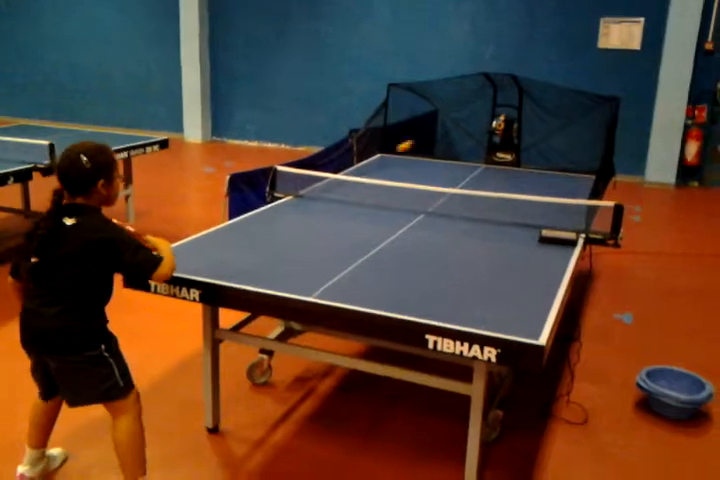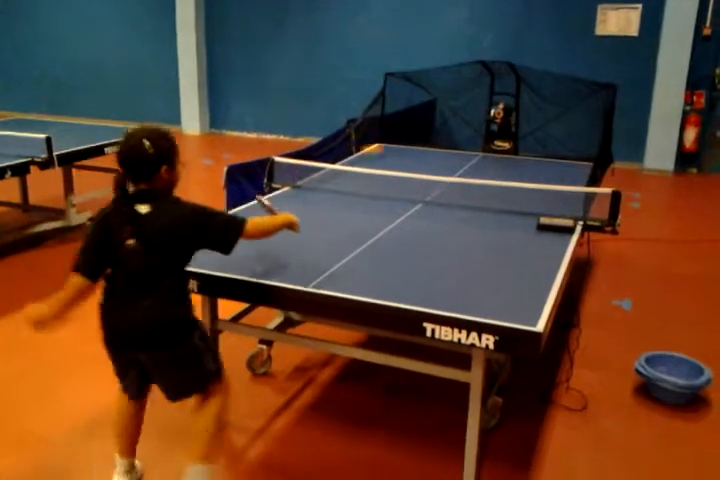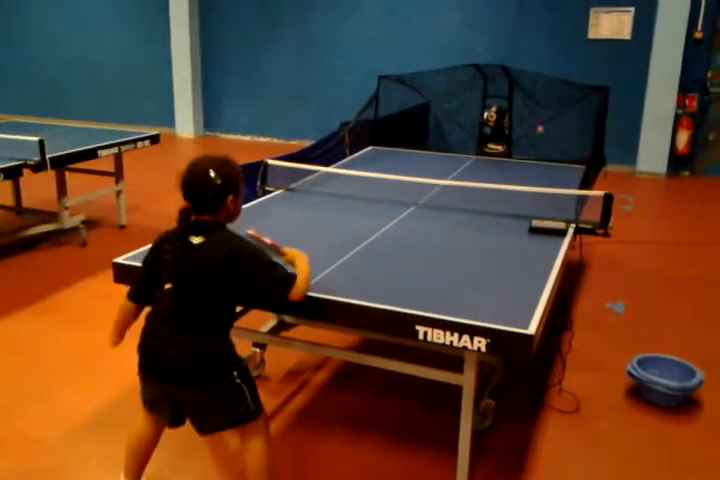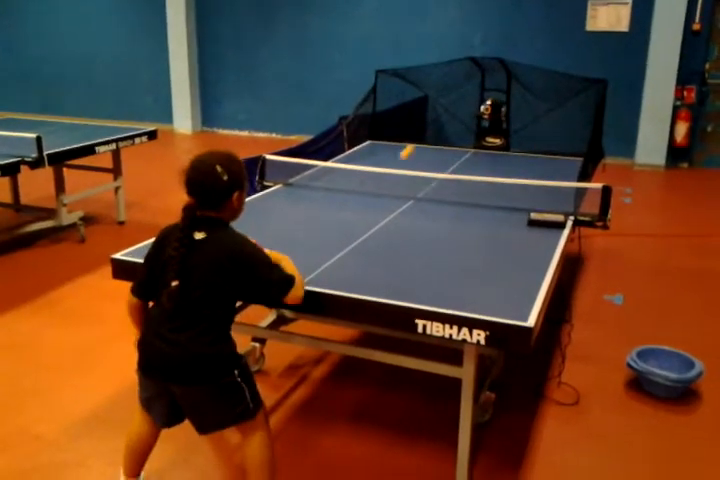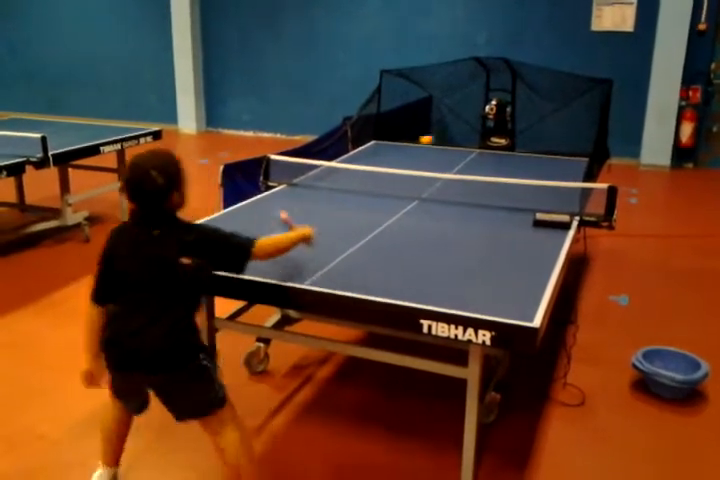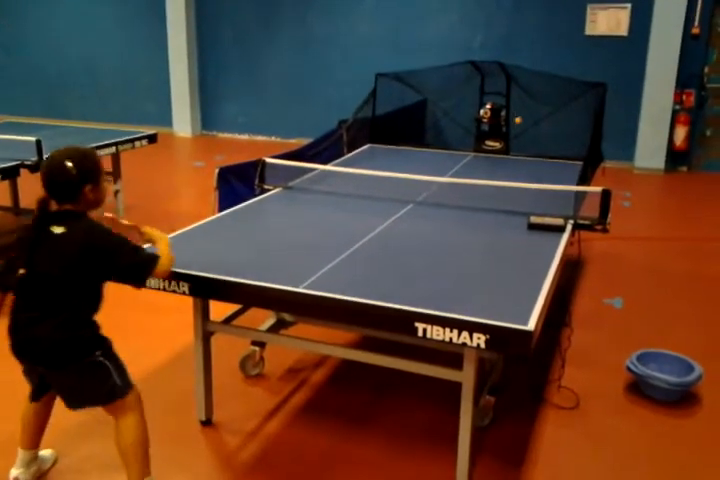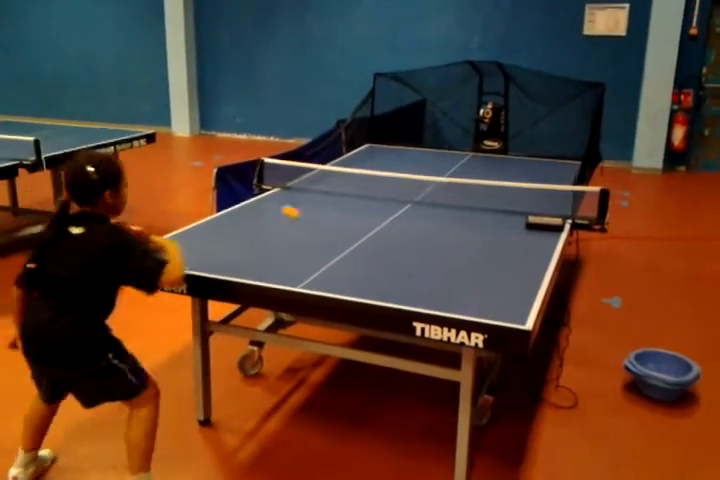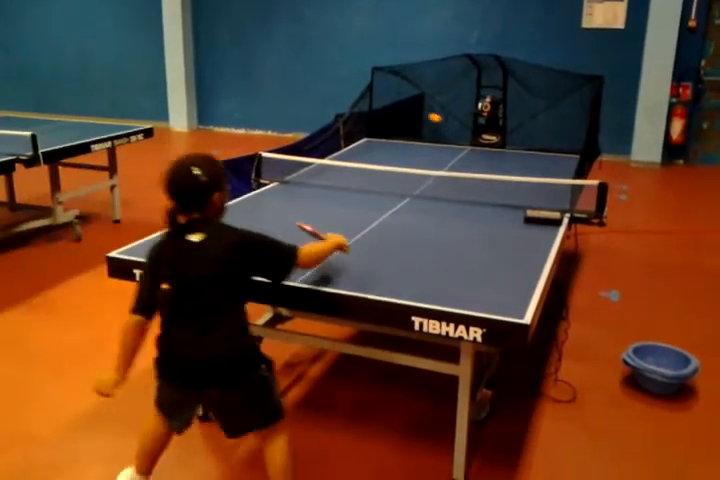
dt=0.5s
person 1, frame 1
left shoulder: (44, 224)
right shoulder: (107, 234)
left elbow: (17, 279)
right elbow: (161, 272)
right wrist: (163, 246)
left hip: (34, 330)
right hip: (78, 336)
left knee: (51, 392)
right knee: (125, 405)
person 1, frame 2
left shoulder: (108, 218)
right shoulder: (185, 215)
left elbow: (84, 280)
right elbow: (251, 229)
left wrist: (52, 311)
right wrist: (281, 220)
left hip: (118, 328)
right hip: (170, 328)
left knee: (133, 394)
right knee: (214, 391)
person 1, frame 3
left shoulder: (166, 244)
right shoulder: (238, 251)
left elbow: (133, 303)
right elbow: (296, 291)
left wrist: (116, 334)
right wrist: (301, 261)
left hip: (155, 358)
right hip: (207, 364)
left knee: (152, 418)
right knee: (253, 429)
person 1, frame 4
left shoulder: (168, 237)
right shoulder: (239, 249)
left elbow: (136, 300)
right elbow: (293, 295)
left wrist: (147, 335)
right wrist: (281, 261)
left hip: (154, 356)
right hip: (205, 362)
left knee: (150, 416)
right knee: (254, 427)
person 1, frame 5
left shoulder: (119, 239)
right shoulder: (195, 239)
left elbow: (99, 304)
right elbow: (260, 250)
left wrist: (93, 359)
right wrist: (300, 233)
left hip: (121, 350)
right hip: (174, 352)
left knee: (121, 401)
right knee: (224, 422)
person 1, frame 6
left shoulder: (31, 232)
right shoulder: (96, 239)
right elbow: (160, 269)
right wrist: (160, 240)
right hip: (72, 345)
left knee: (43, 392)
right knee: (128, 407)
person 1, frame 7
left shoulder: (53, 233)
right shoulder: (116, 241)
left elbow: (21, 287)
right elbow: (171, 277)
left wrist: (20, 328)
right wrist: (168, 246)
left hip: (36, 340)
right hip: (81, 344)
left knee: (49, 395)
right knee: (145, 398)
person 1, frame 8
left shoulder: (161, 252)
right shoulder: (239, 243)
left elbow: (138, 318)
right elbow: (303, 257)
left wrist: (118, 373)
right wrist: (332, 242)
left hip: (177, 365)
right hip: (233, 364)
left knee: (166, 417)
right knee: (273, 431)
